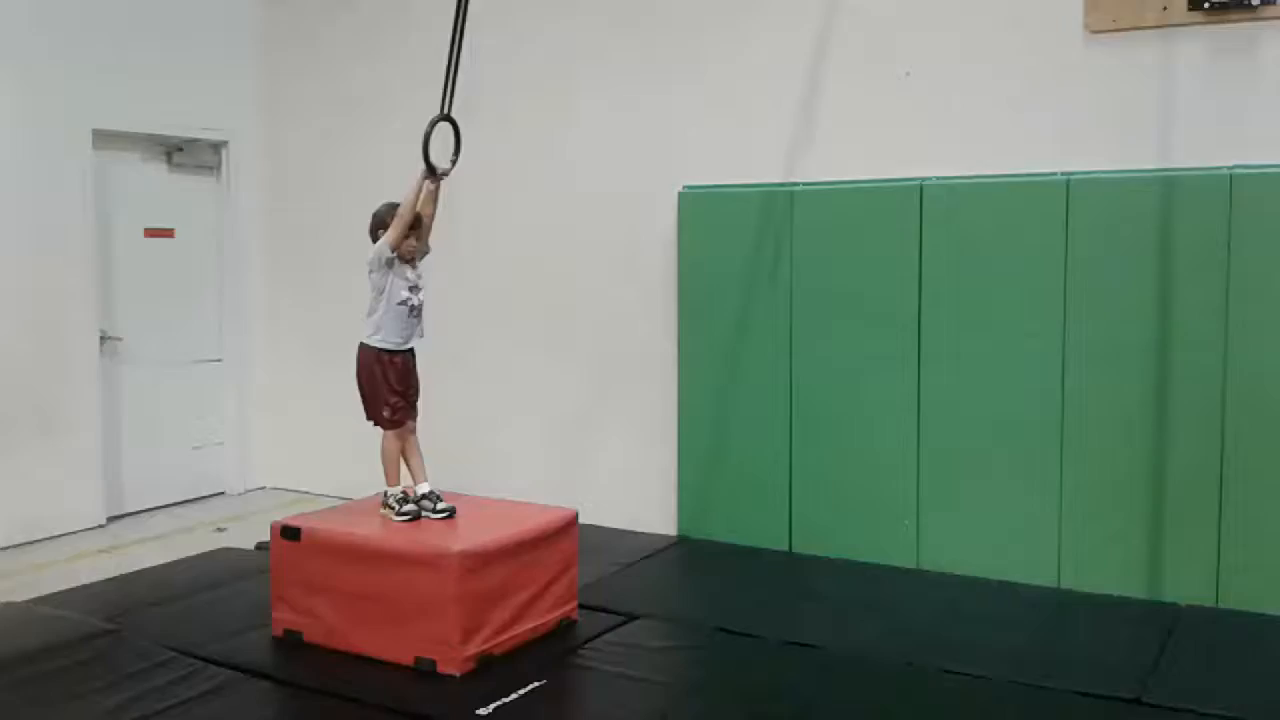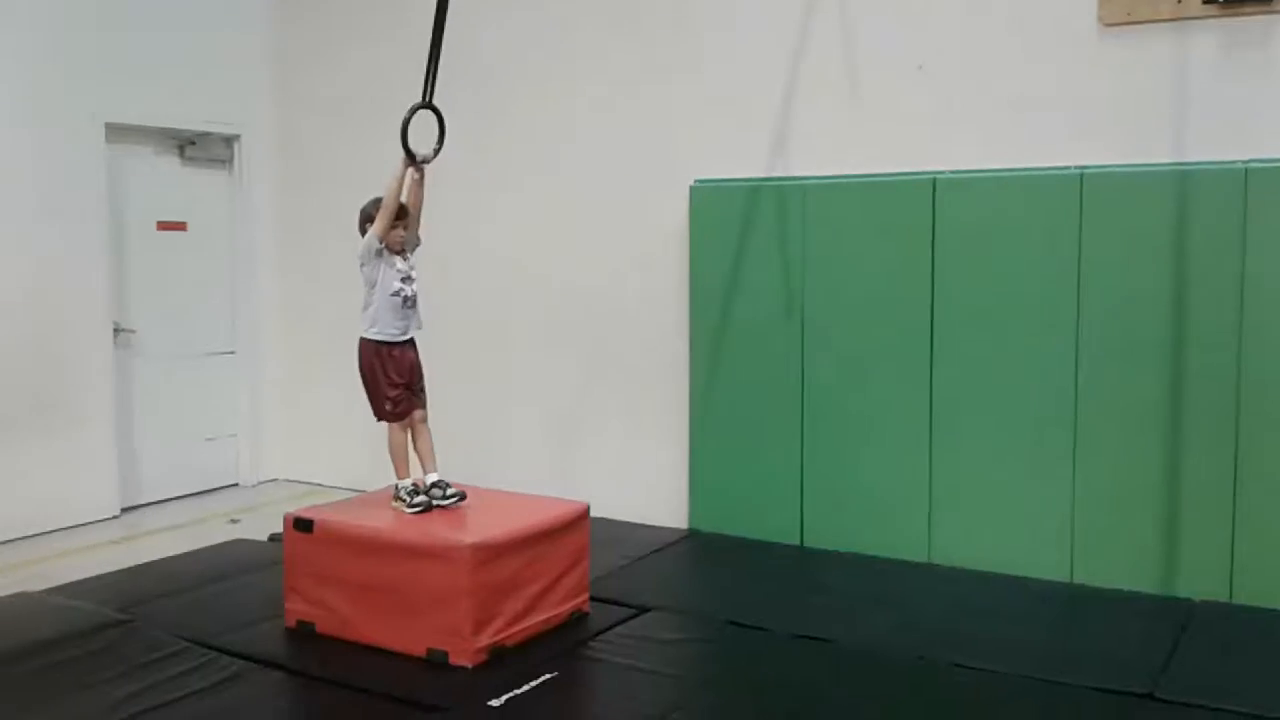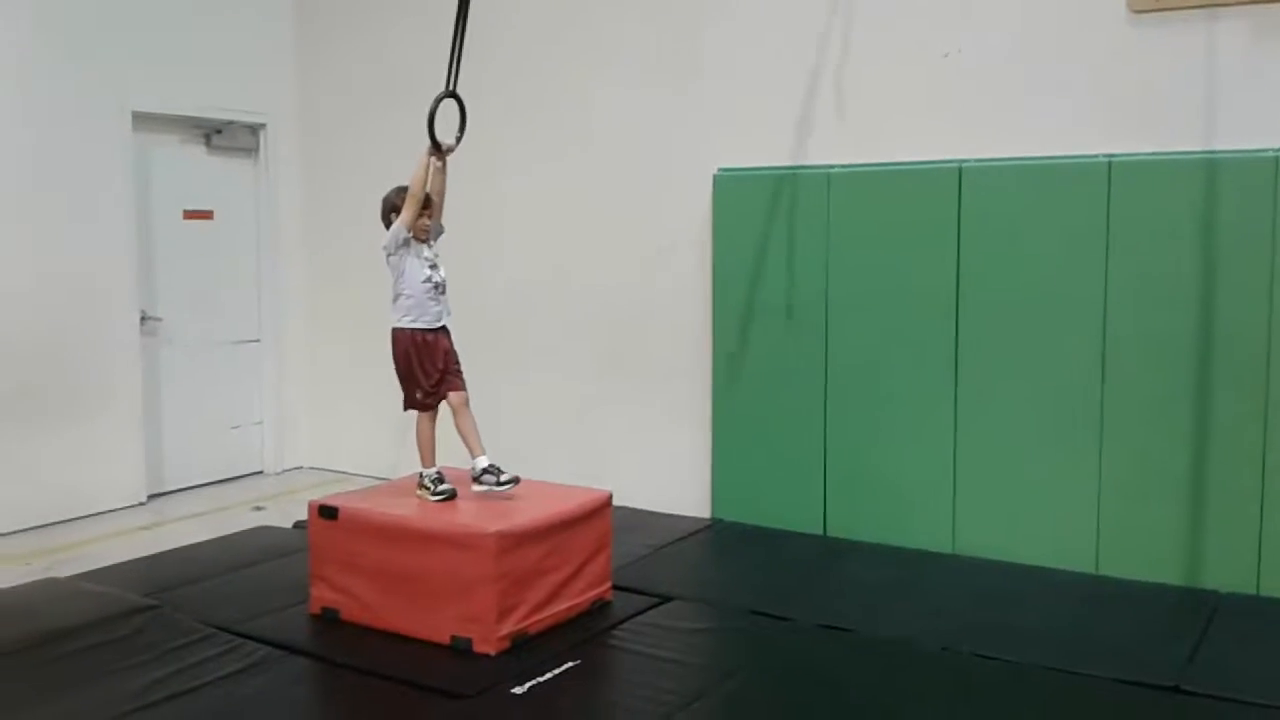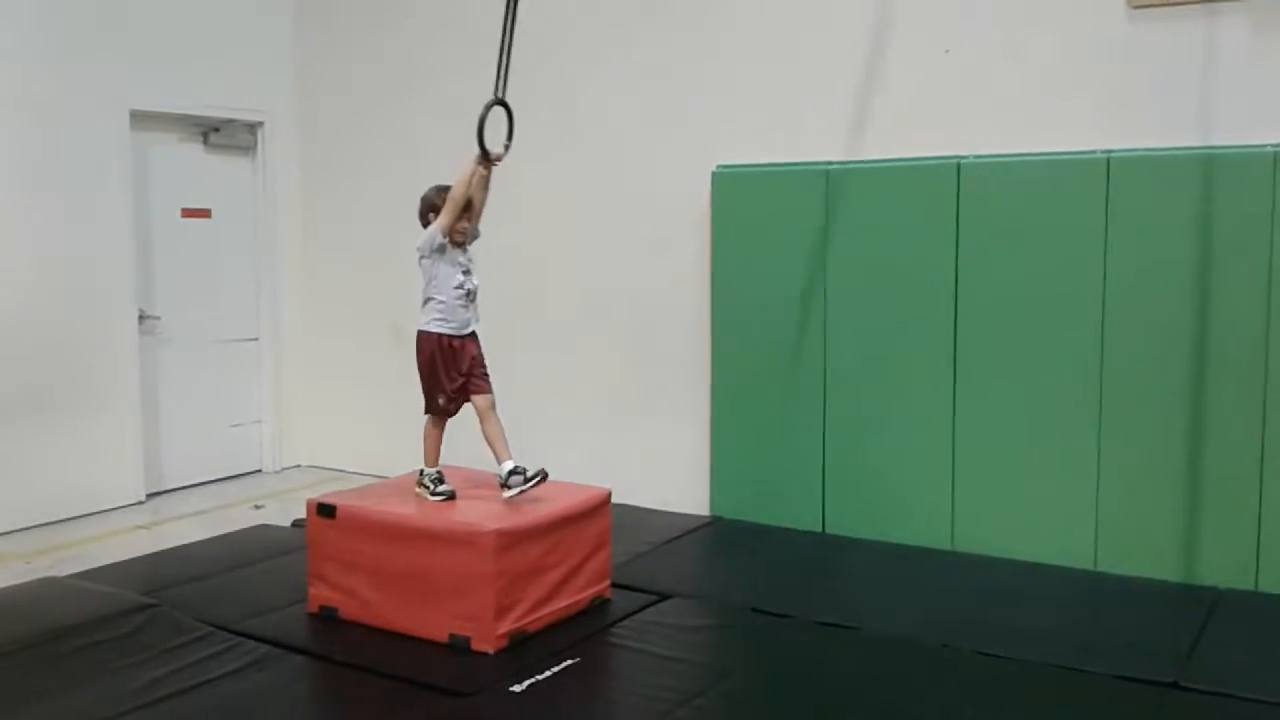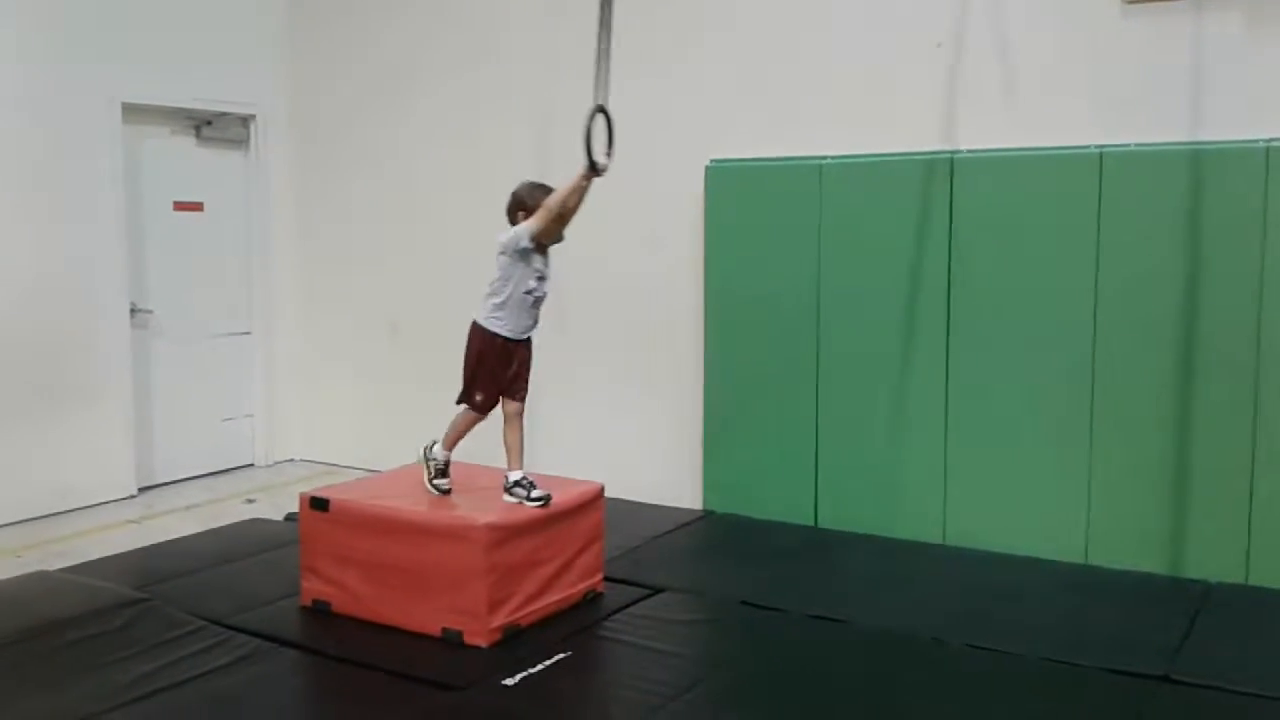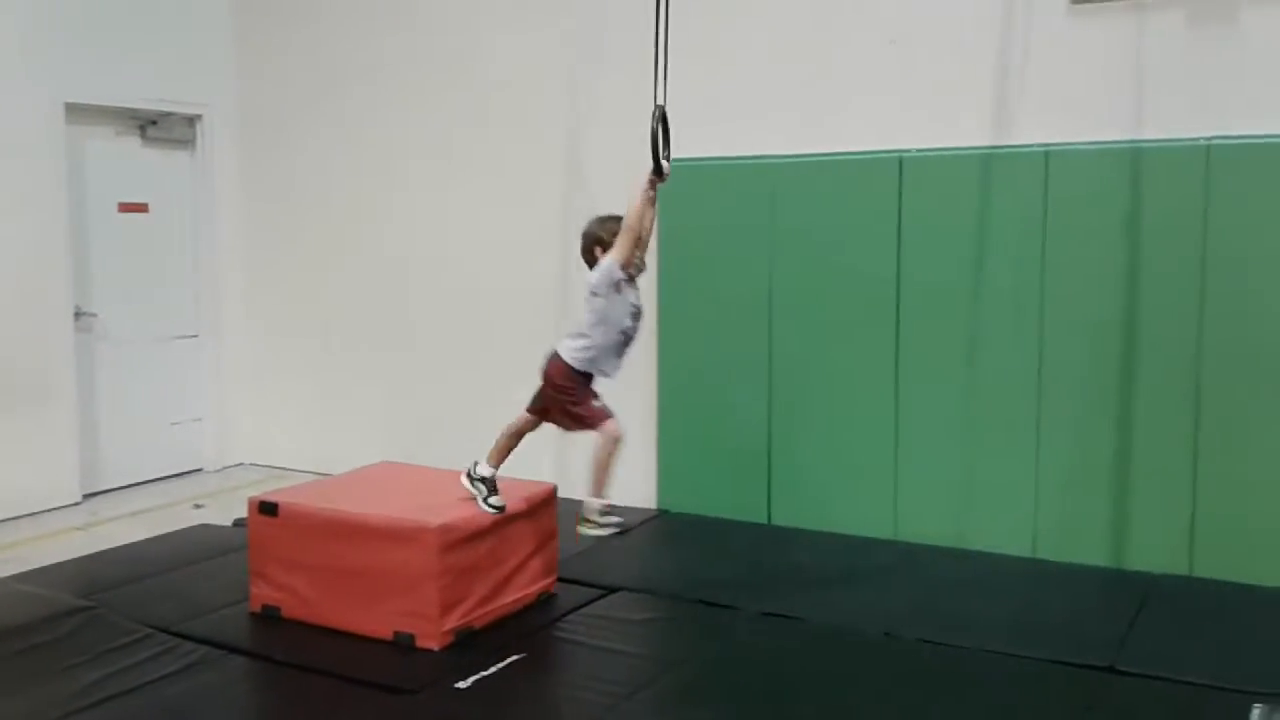
dt=0.4s
person 1, frame 1
left shoulder: (413, 262)
right shoulder: (380, 262)
left elbow: (425, 220)
right elbow: (403, 219)
left wrist: (434, 184)
right wrist: (420, 180)
left hip: (404, 354)
right hip: (378, 354)
left knee: (408, 426)
right knee: (394, 426)
left ankle: (423, 493)
right ankle: (393, 496)
person 1, frame 2
left shoulder: (405, 254)
right shoulder: (371, 255)
left elbow: (415, 211)
right elbow: (386, 208)
left wrist: (418, 173)
right wrist: (401, 168)
left hip: (406, 346)
right hip: (378, 347)
left knee: (419, 416)
right knee: (398, 418)
left ankle: (433, 482)
right ankle: (404, 487)
person 1, frame 3
left shoulder: (428, 242)
right shoulder: (396, 245)
left elbow: (436, 198)
right elbow: (413, 197)
left wrist: (441, 162)
right wrist: (427, 156)
left hip: (439, 333)
right hip: (411, 335)
left knee: (460, 400)
right knee: (427, 407)
left ankle: (482, 468)
right ankle: (429, 476)
person 1, frame 4
left shoulder: (463, 245)
right shoulder: (431, 246)
left elbow: (476, 205)
right elbow: (455, 201)
left wrist: (486, 169)
right wrist: (475, 165)
left hip: (466, 339)
right hip: (436, 339)
left knee: (486, 404)
right knee: (440, 411)
left ankle: (509, 473)
right ankle: (429, 475)
person 1, frame 5
left shoulder: (541, 247)
right shoulder: (514, 244)
left elbow: (565, 213)
right elbow: (549, 209)
left wrist: (587, 181)
right wrist: (580, 178)
left hip: (519, 341)
right hip: (490, 336)
left knee: (515, 409)
right knee: (477, 407)
left ankle: (517, 479)
right ankle: (437, 455)
person 1, frame 6
left shoulder: (626, 282)
right shoulder: (606, 280)
left elbow: (639, 235)
right elbow: (627, 233)
left wrist: (651, 193)
right wrist: (644, 191)
left hip: (576, 372)
right hip: (568, 372)
left knee: (530, 421)
right knee: (609, 430)
left ankle: (482, 474)
right ankle: (594, 510)
